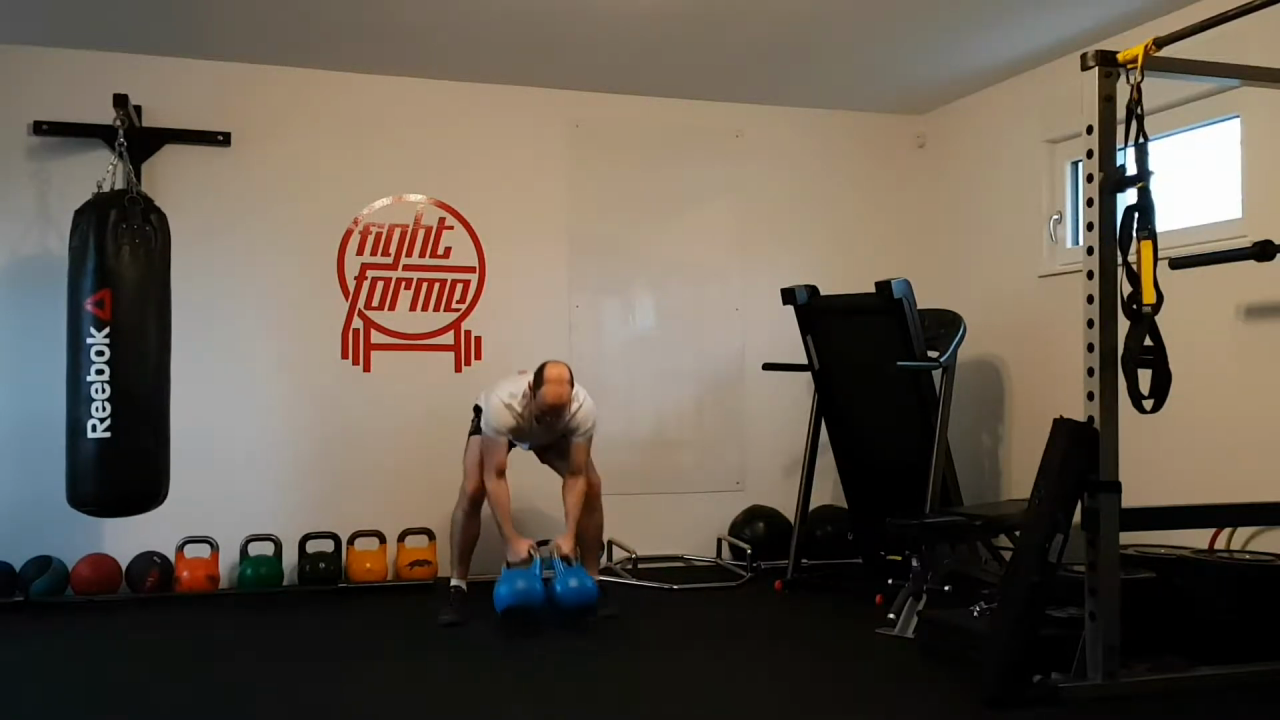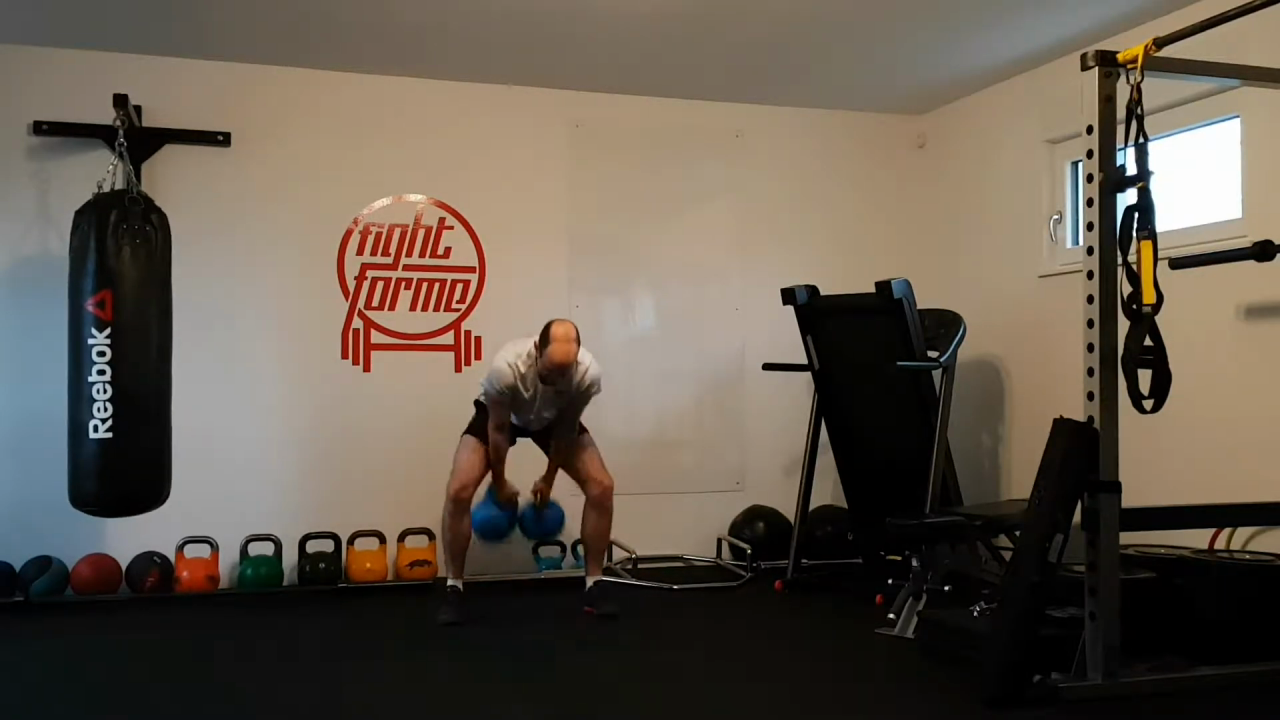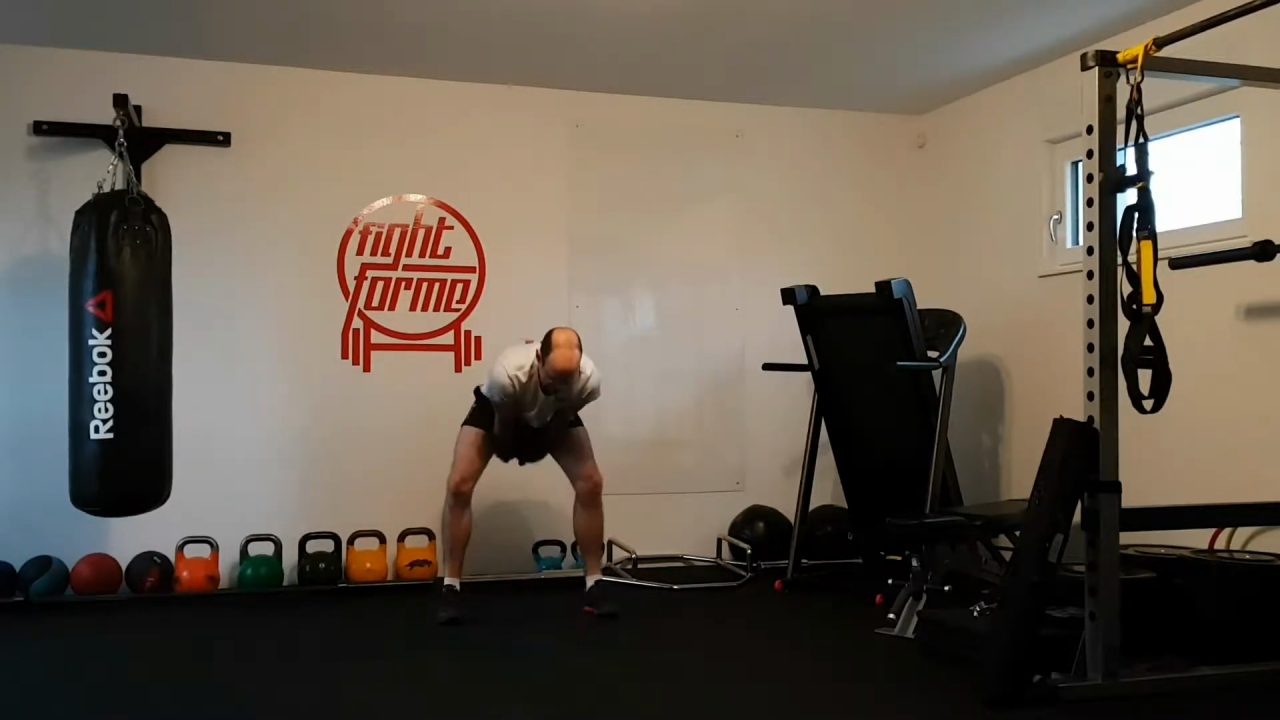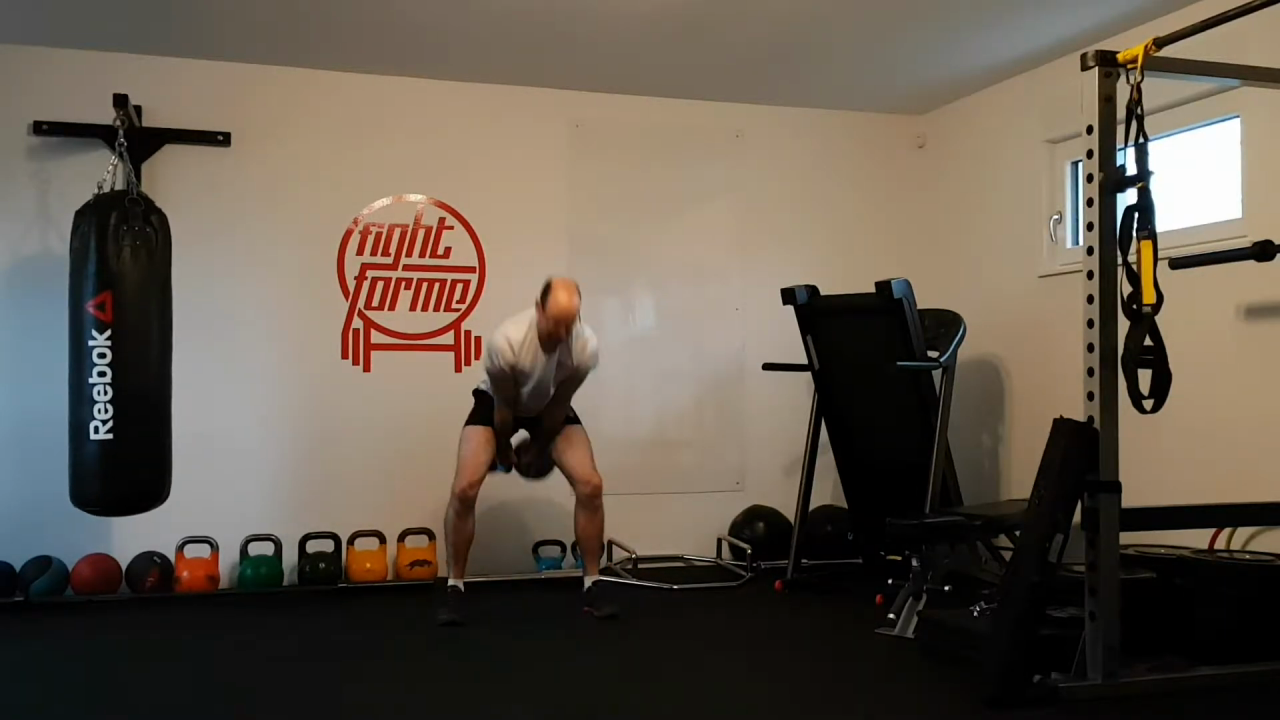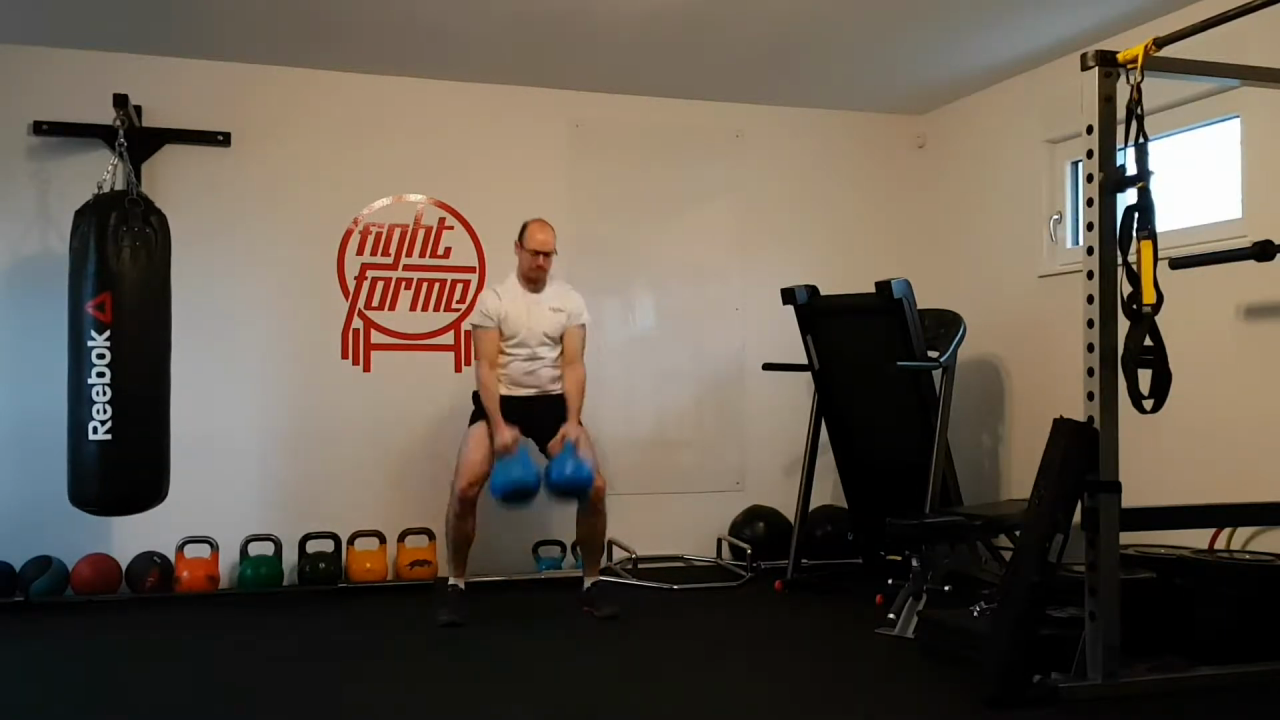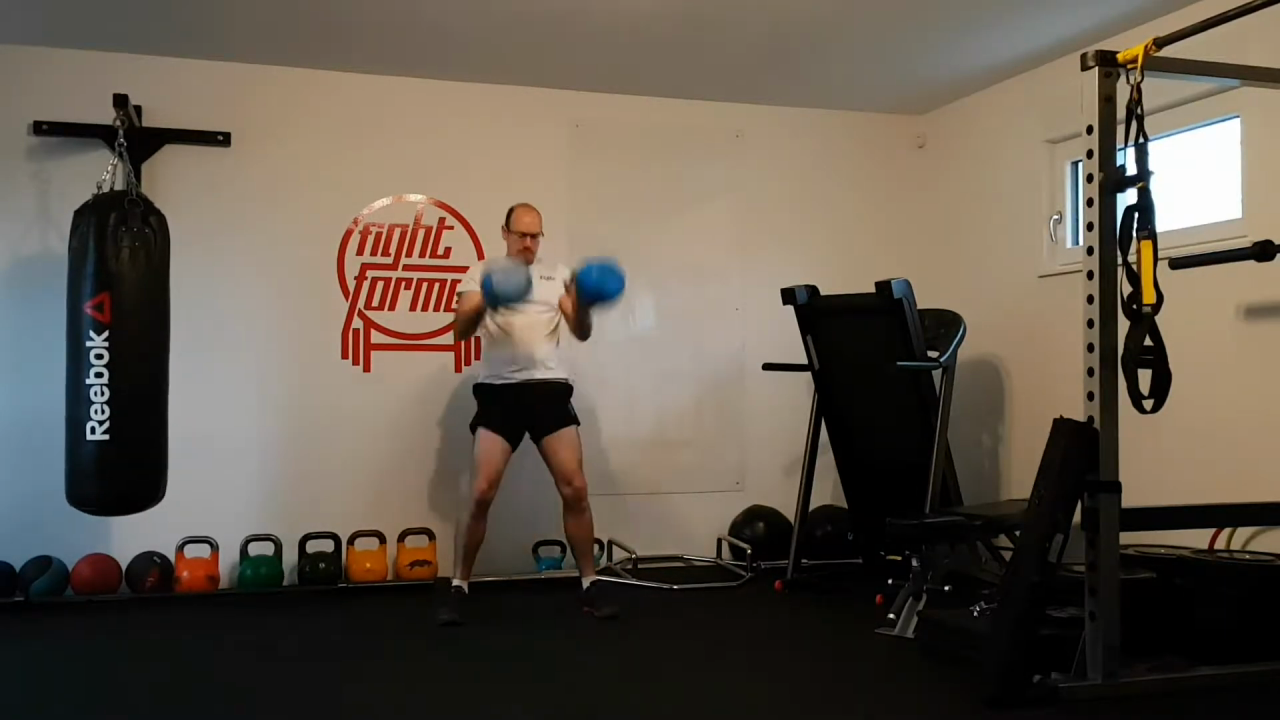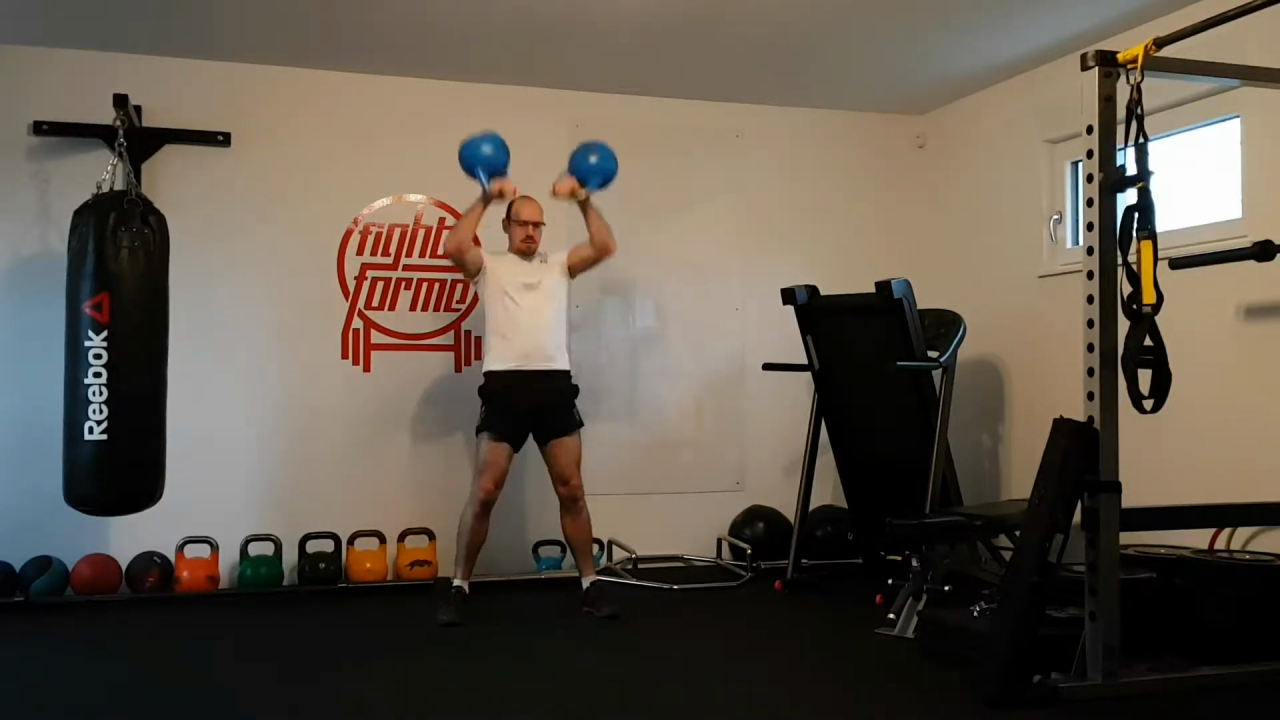
dt=0.2s
person 1, frame 1
left shoulder: (583, 407)
right shoulder: (502, 404)
left elbow: (576, 476)
right elbow: (494, 477)
left wrist: (569, 534)
right wrist: (512, 540)
right hip: (490, 417)
left knee: (592, 487)
right knee: (472, 492)
right ankle: (457, 589)
person 1, frame 2
left shoulder: (589, 372)
right shoulder: (507, 365)
left elbow: (566, 427)
right elbow: (498, 430)
left wrist: (548, 478)
right wrist: (500, 483)
left hip: (554, 417)
right hip: (501, 414)
left knee: (601, 486)
right knee: (459, 490)
left ankle: (595, 584)
right ankle: (454, 588)
person 1, frame 3
left shoulder: (588, 379)
right shoulder: (507, 373)
left elbow: (563, 416)
right elbow: (503, 423)
left wrist: (542, 447)
right wrist: (506, 452)
left hip: (551, 415)
right hip: (495, 406)
left knee: (591, 484)
right knee: (459, 485)
left ankle: (594, 586)
right ankle: (451, 588)
person 1, frame 4
left shoulder: (587, 346)
right shoulder: (507, 339)
left elbow: (560, 402)
right elbow: (503, 406)
left wrist: (540, 444)
right wrist: (503, 448)
left hip: (549, 408)
right hip: (494, 401)
left knee: (591, 485)
right knee: (464, 489)
left ankle: (593, 585)
right ankle: (455, 587)
person 1, frame 5
left shoulder: (571, 301)
right shoulder: (493, 298)
left elbow: (574, 366)
right elbow: (486, 368)
left wrist: (573, 422)
right wrist: (499, 427)
left hip: (552, 402)
right hip: (500, 400)
left knee: (595, 488)
right knee: (465, 488)
left ankle: (592, 585)
right ankle: (456, 586)
person 1, frame 6
left shoulder: (558, 276)
right shoulder: (483, 274)
left elbow: (581, 332)
right elbow: (461, 328)
left wrist: (582, 303)
right wrist: (483, 300)
left hip: (551, 391)
right hip: (499, 393)
left knee: (575, 490)
right knee: (481, 494)
left ankle: (590, 584)
right ankle: (459, 587)
person 1, frame 7
left shoulder: (558, 262)
right shoulder: (489, 263)
left elbow: (606, 247)
right elbow: (452, 247)
left wrist: (583, 199)
right wrist: (485, 199)
left hip: (555, 386)
right hip: (505, 386)
left knee: (571, 491)
right knee: (485, 492)
left ankle: (590, 584)
right ankle: (459, 587)
